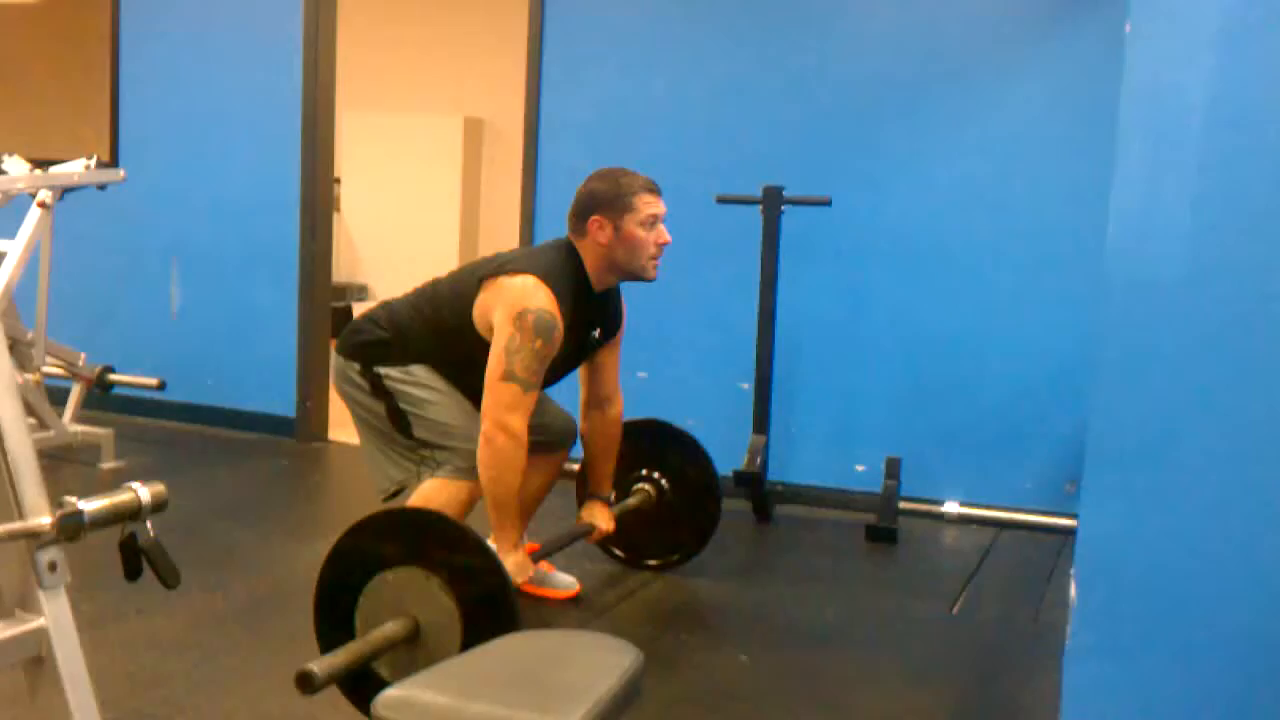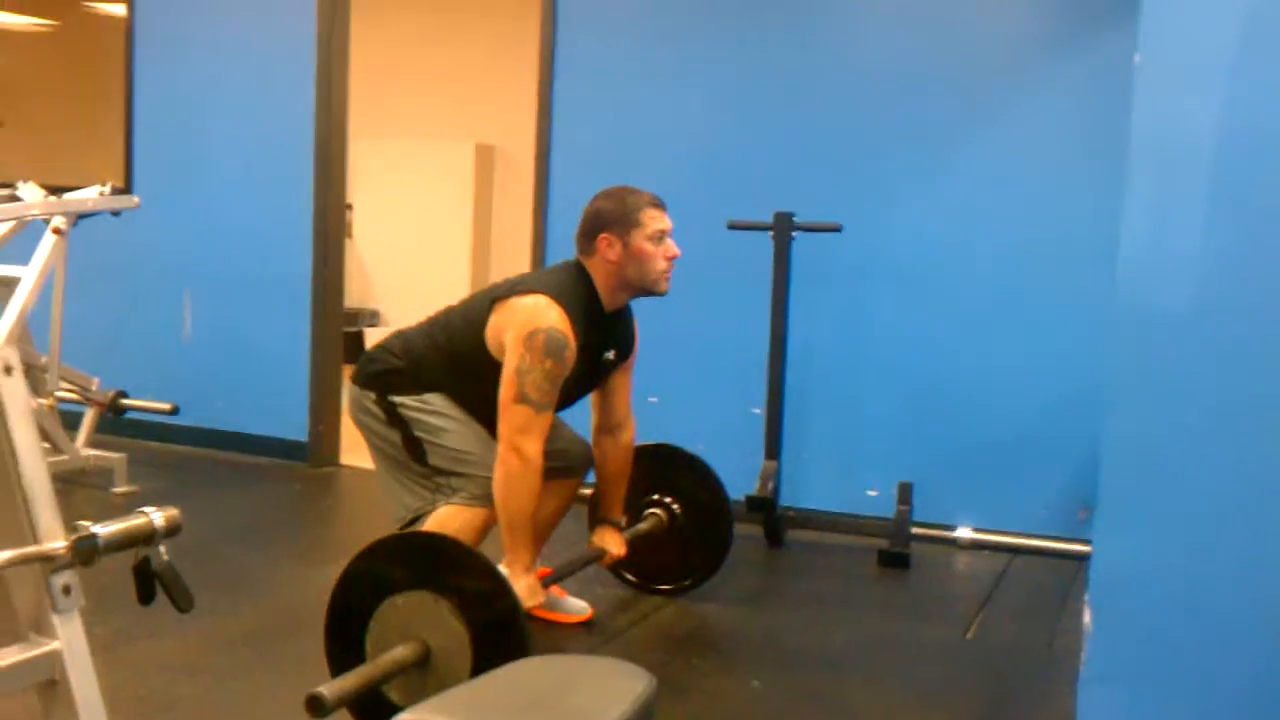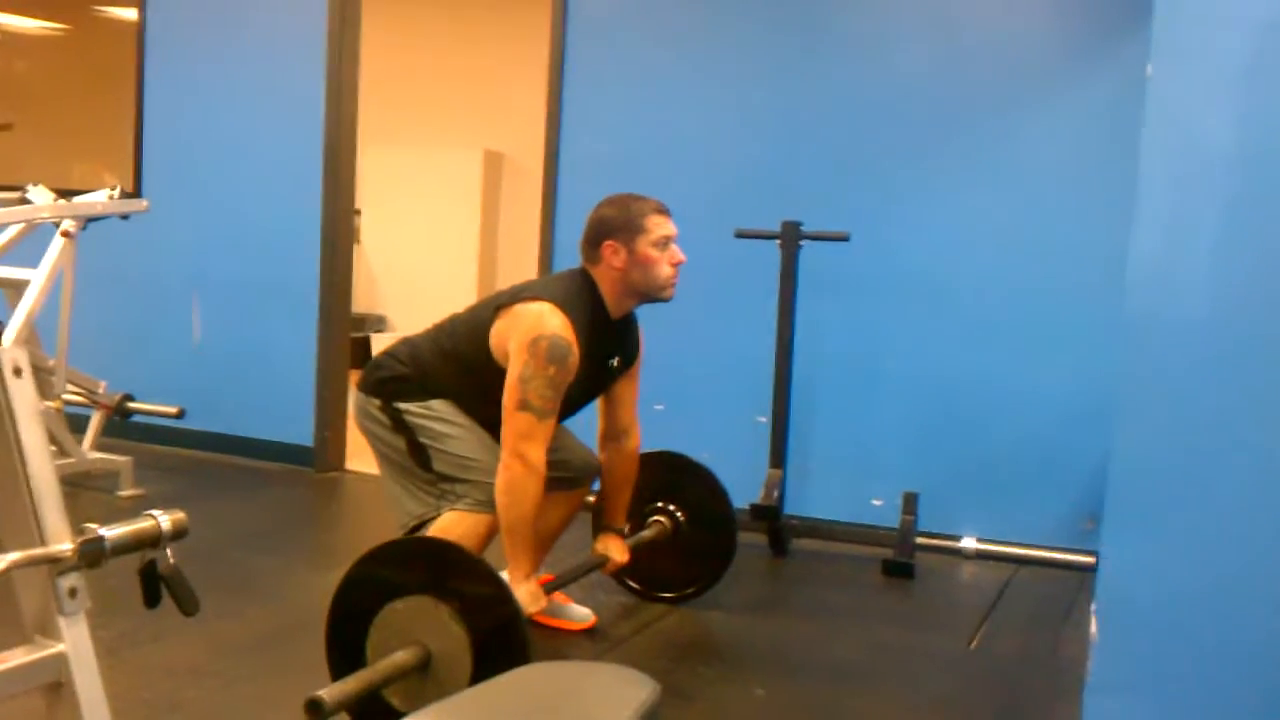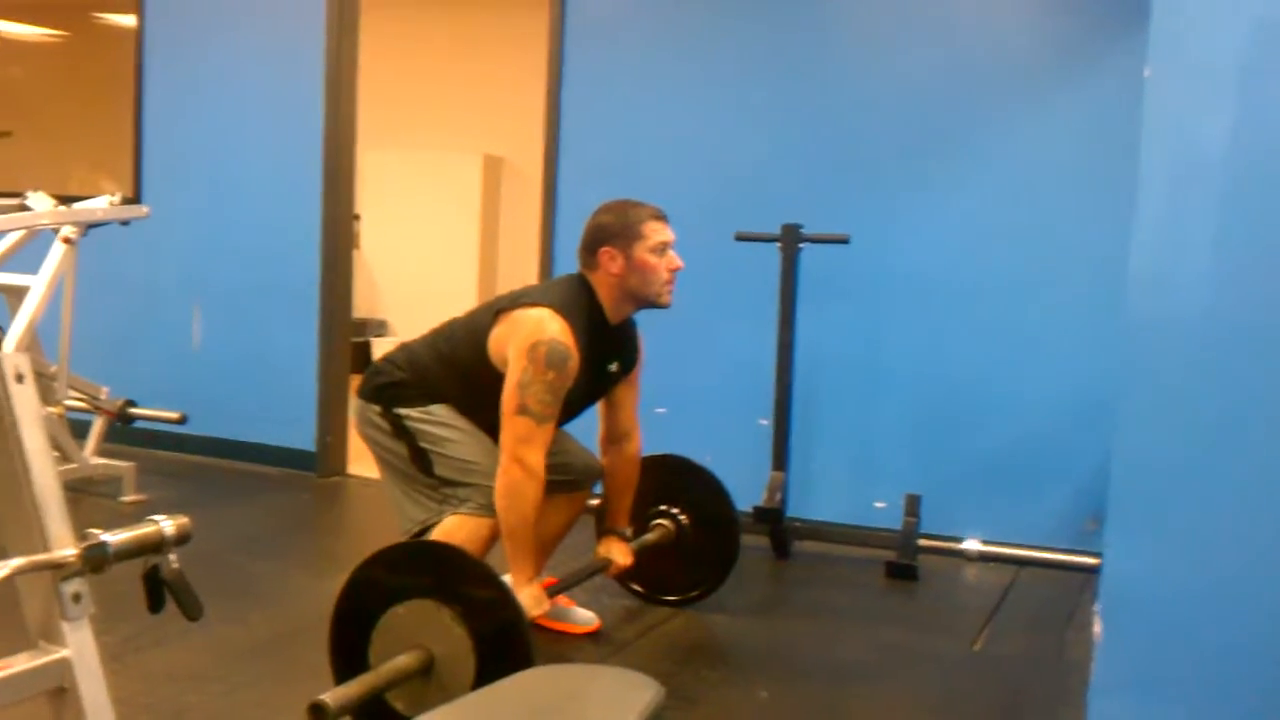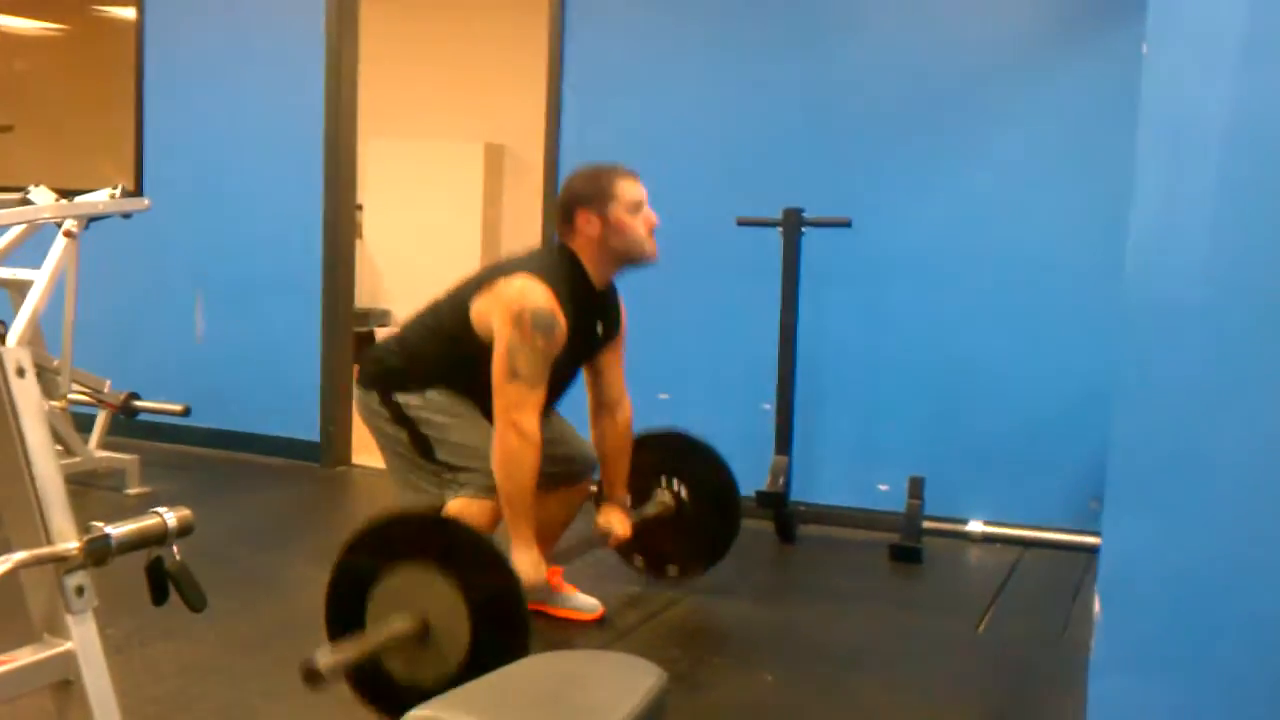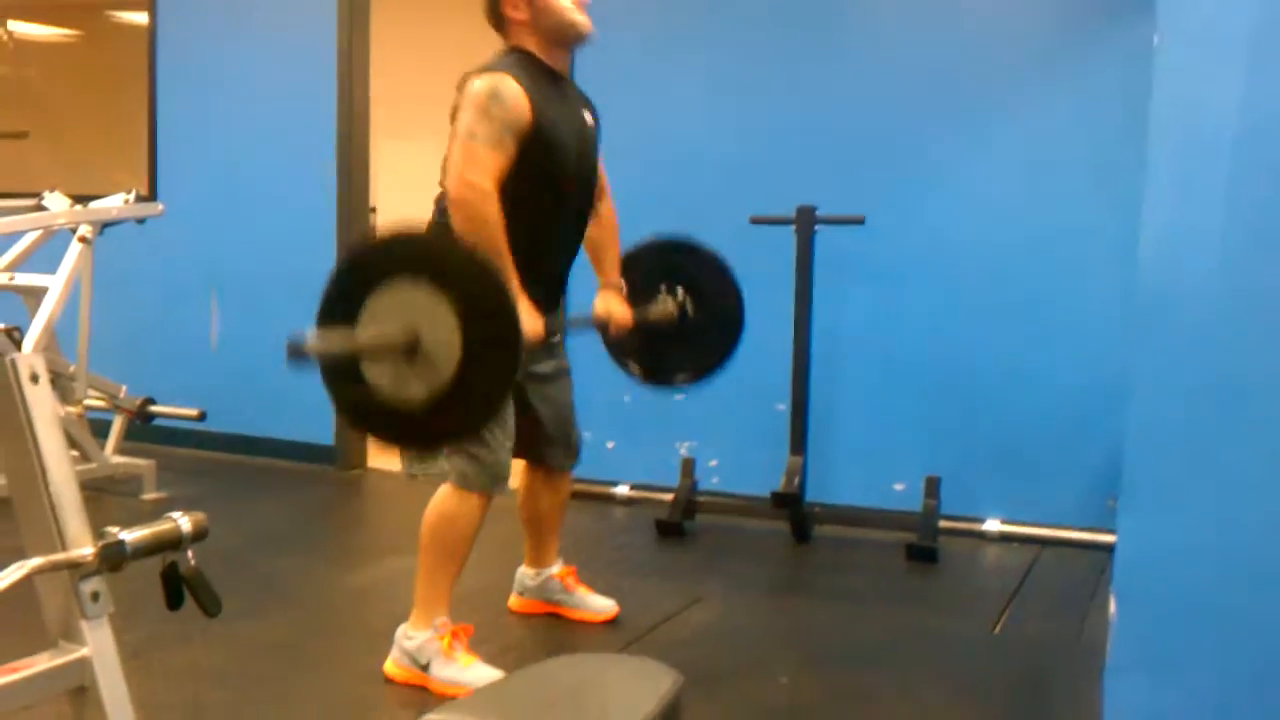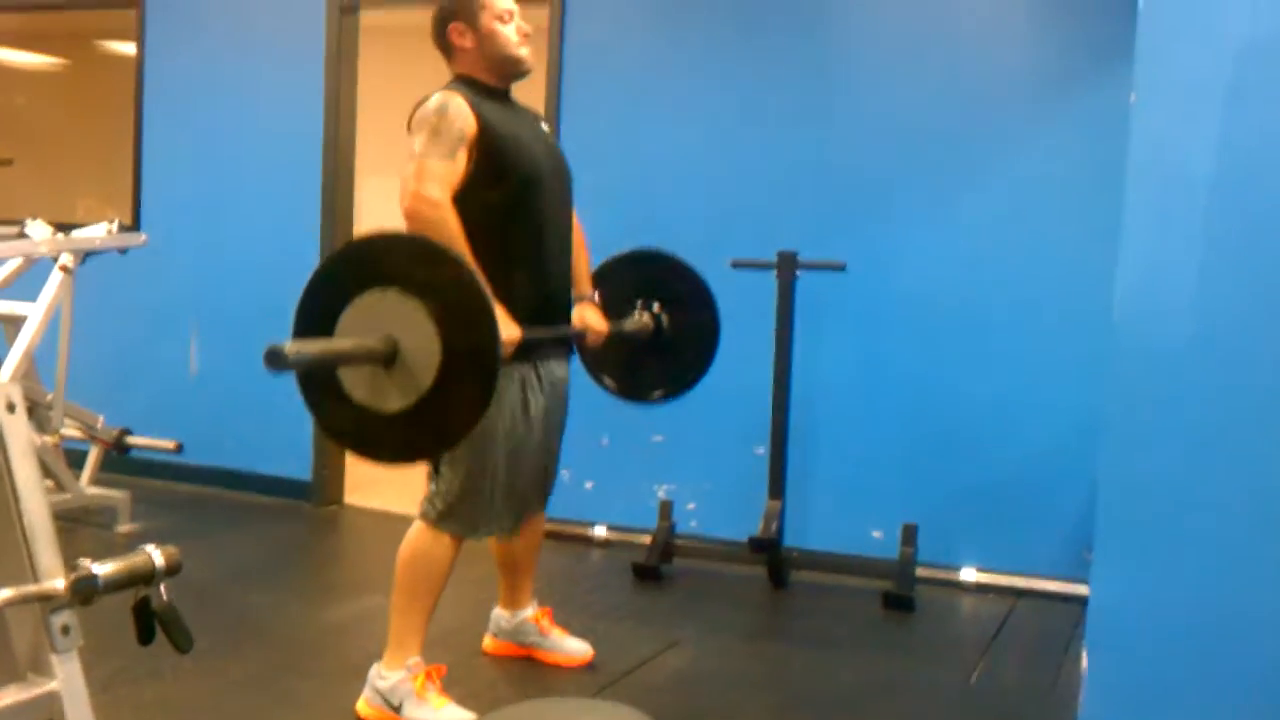
dt=0.4s
person 1, frame 1
left shoulder: (606, 302)
right shoulder: (536, 301)
left elbow: (603, 404)
right elbow: (500, 430)
left wrist: (599, 496)
right wrist: (507, 547)
left hip: (449, 361)
right hip: (381, 357)
left knee: (556, 432)
right knee: (462, 460)
left ankle: (508, 560)
person 1, frame 2
left shoulder: (619, 323)
right shoulder: (547, 321)
left elbow: (615, 429)
right elbow: (518, 453)
left wrist: (611, 522)
right wrist: (519, 570)
left hip: (464, 390)
right hip: (397, 386)
left knee: (572, 458)
right knee: (481, 486)
left ankle: (515, 584)
person 1, frame 3
left shoulder: (624, 331)
right shoulder: (551, 328)
left elbow: (620, 436)
right elbow: (520, 460)
left wrist: (613, 529)
right wrist: (519, 577)
left hip: (469, 398)
right hip: (404, 394)
left knee: (577, 469)
right knee: (483, 494)
left ankle: (525, 591)
person 1, frame 4
left shoulder: (623, 337)
right shoulder: (550, 334)
left elbow: (621, 440)
right elbow: (520, 464)
left wrist: (616, 531)
right wrist: (520, 580)
left hip: (468, 403)
right hip: (403, 401)
left knee: (579, 472)
right knee: (484, 499)
left ankle: (528, 594)
person 1, frame 5
left shoulder: (604, 304)
right shoulder: (535, 302)
left elbow: (613, 406)
right elbow: (515, 431)
left wrist: (615, 503)
right wrist: (519, 546)
left hip: (470, 383)
right hip: (407, 389)
left knee: (573, 466)
right knee: (484, 489)
left ankle: (533, 582)
person 1, frame 6
left shoulder: (573, 99)
right shoulder: (501, 90)
left elbow: (595, 198)
right elbow: (466, 189)
left wrist: (610, 284)
right wrist: (509, 301)
left hip: (534, 309)
left knee: (555, 450)
right knee: (478, 465)
left ankle: (542, 578)
right ankle: (421, 639)
person 1, frame 7
left shoulder: (526, 117)
right shoulder: (450, 110)
left elbow: (561, 215)
right elbow: (424, 203)
left wrist: (587, 301)
right wrist: (486, 308)
left hip: (542, 342)
right hip: (491, 344)
left knee: (528, 494)
right knee: (457, 507)
left ankle: (517, 617)
